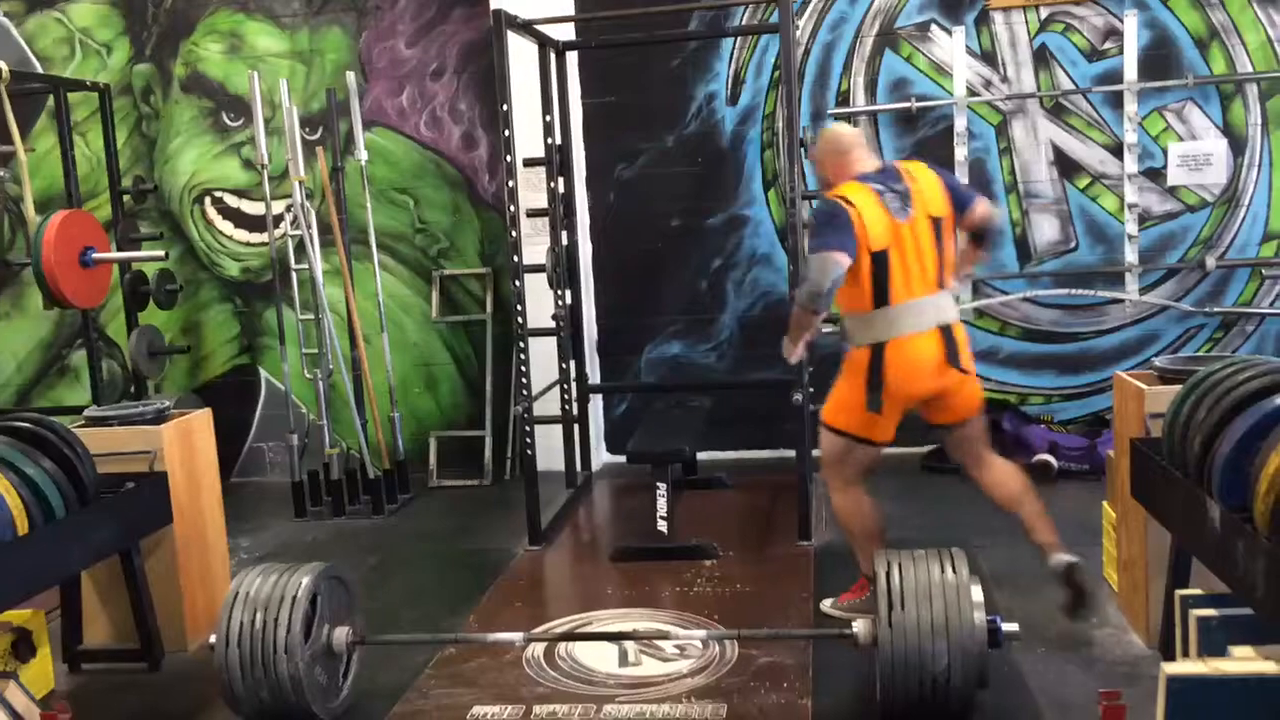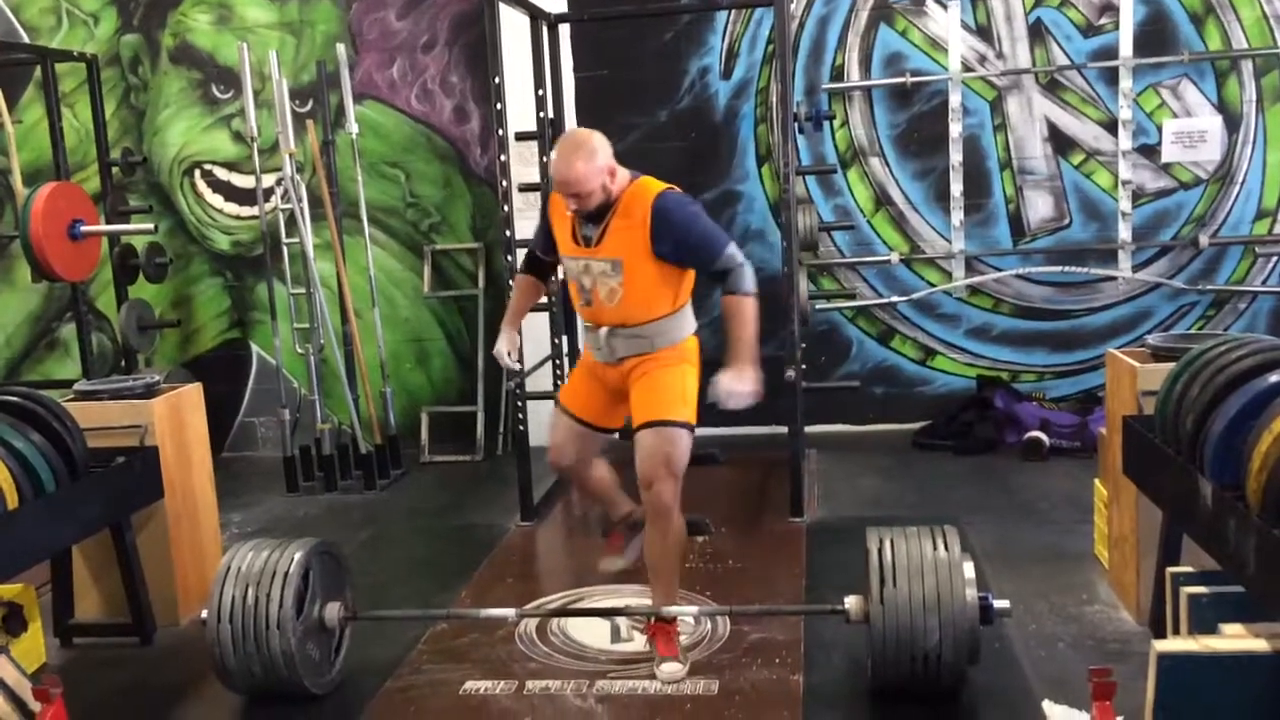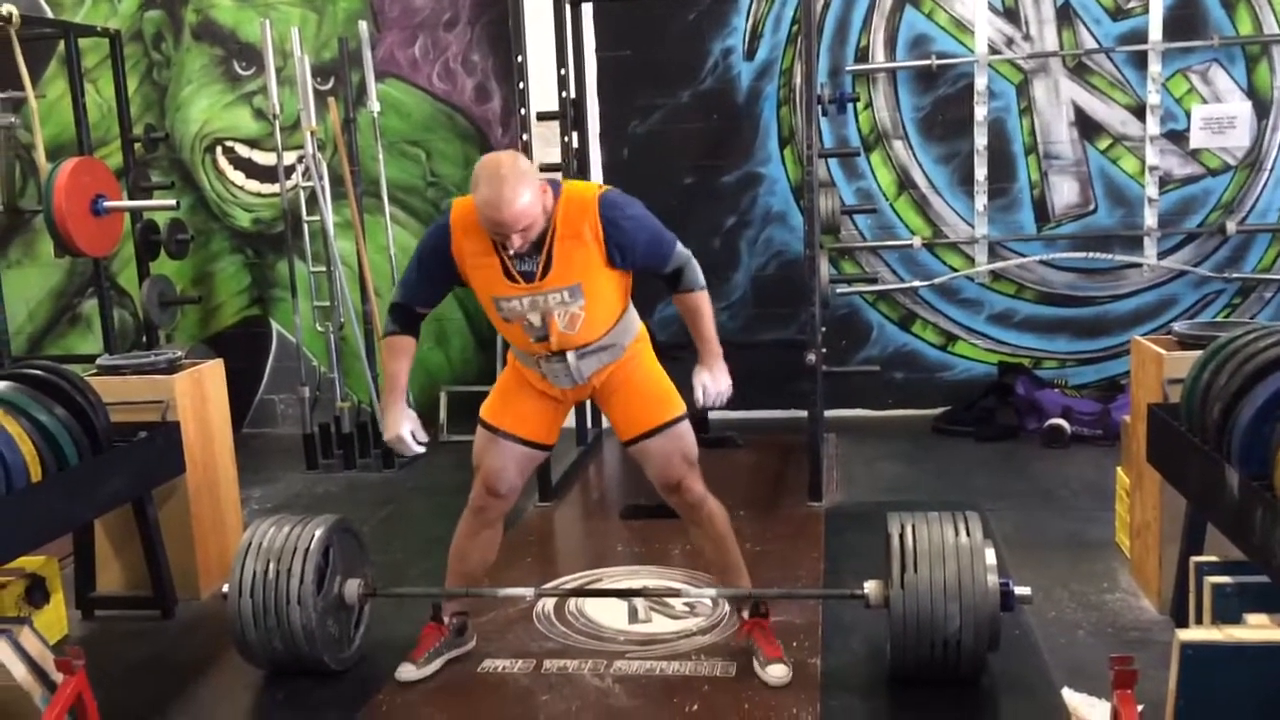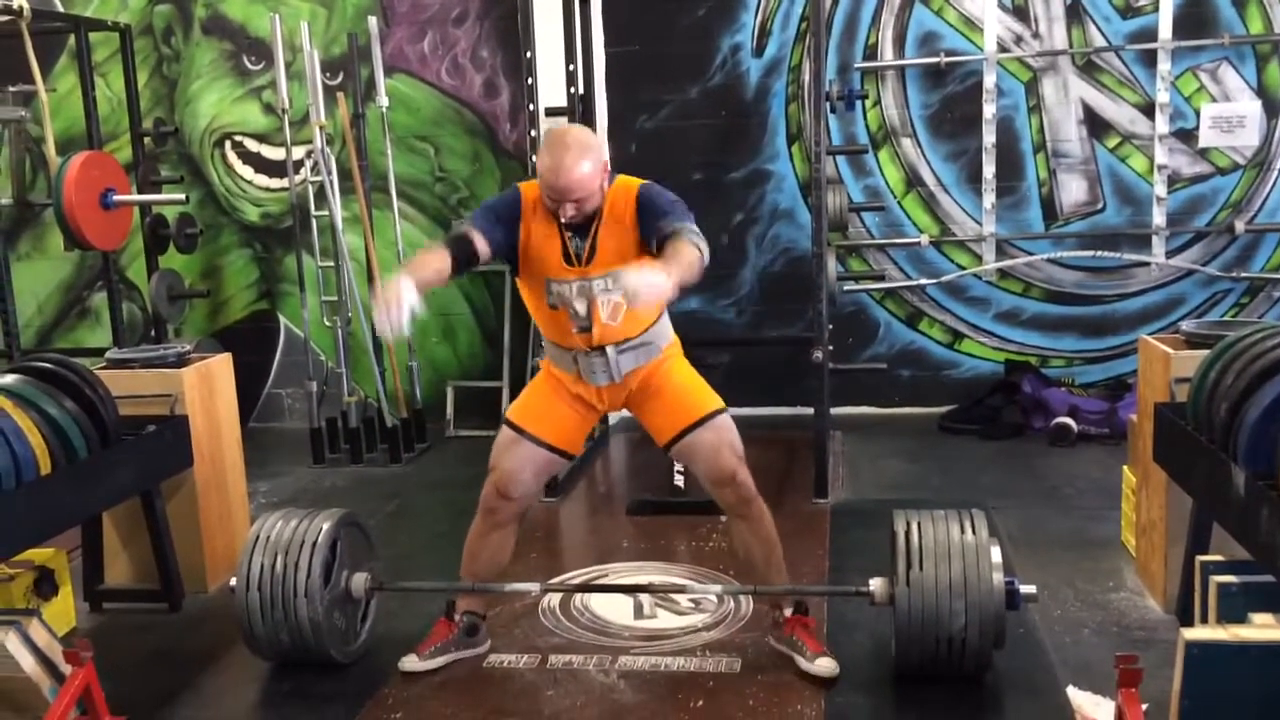
dt=1s
person 1, frame 1
left shoulder: (837, 210)
right shoulder: (928, 179)
left elbow: (821, 282)
right elbow: (985, 222)
left wrist: (796, 335)
right wrist: (960, 263)
left hip: (884, 359)
right hip: (945, 344)
left knee: (841, 474)
right knee: (980, 457)
left ankle: (877, 588)
right ankle: (1058, 556)
person 1, frame 2
left shoulder: (663, 209)
right shoulder: (560, 206)
left elbow: (735, 272)
right elbow: (538, 262)
left wrist: (742, 364)
right wrist: (510, 325)
left hip: (662, 356)
right hip: (599, 356)
left knee: (658, 489)
right knee: (566, 459)
left ankle: (663, 623)
right ankle: (629, 521)
person 1, frame 3
left shoulder: (602, 212)
right shoulder: (453, 233)
left elbow: (679, 268)
right elbow: (405, 312)
left wrist: (711, 358)
right wrist: (393, 403)
left hip: (618, 356)
right hip: (533, 369)
left knee: (686, 488)
right knee: (488, 497)
left ankle: (753, 620)
right ankle: (449, 625)
person 1, frame 4
left shoulder: (643, 204)
right shoulder: (518, 209)
left elbow: (690, 243)
right elbow: (460, 248)
left wrist: (663, 275)
right wrist: (407, 280)
left hip: (651, 363)
right hip: (567, 372)
left knee: (733, 482)
right knee: (501, 495)
left ankle: (790, 620)
right ankle: (463, 624)
